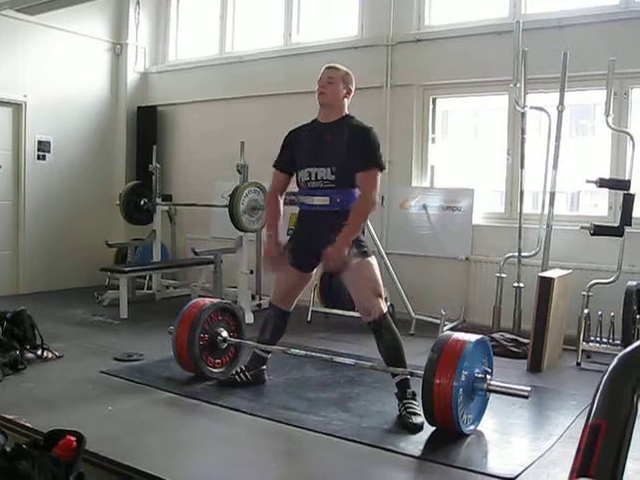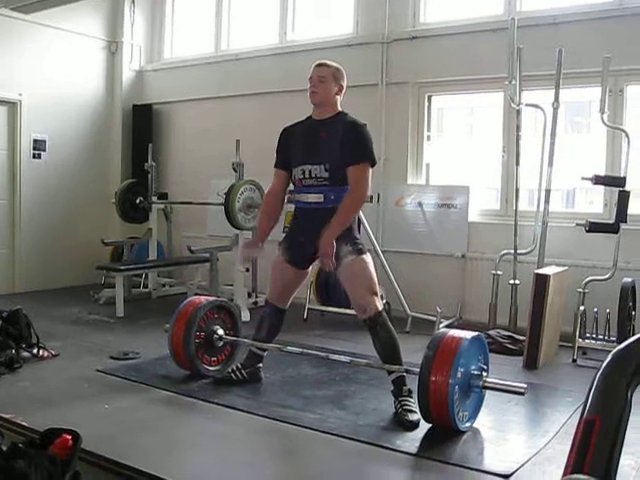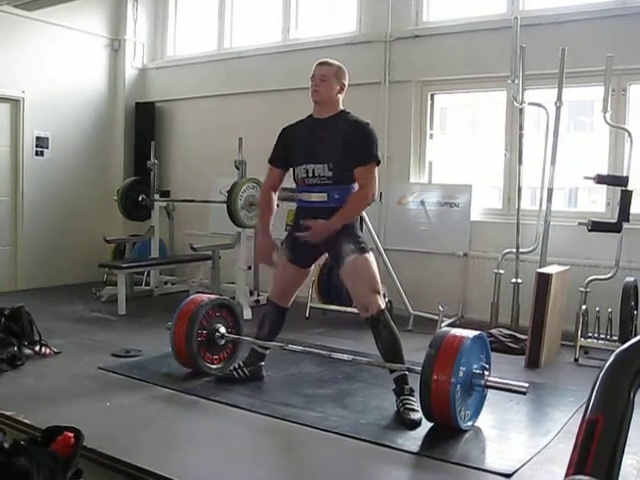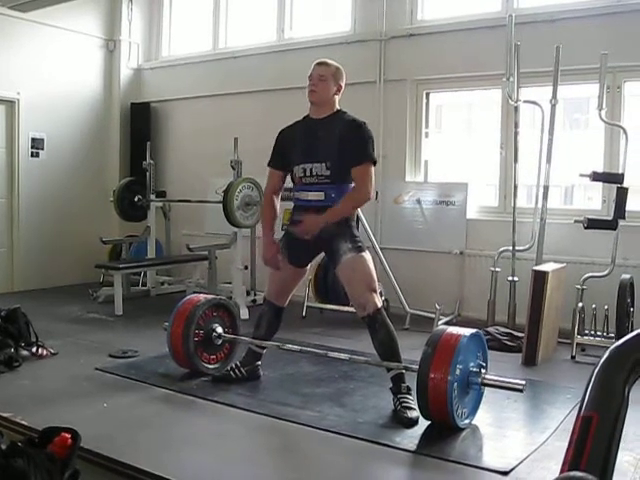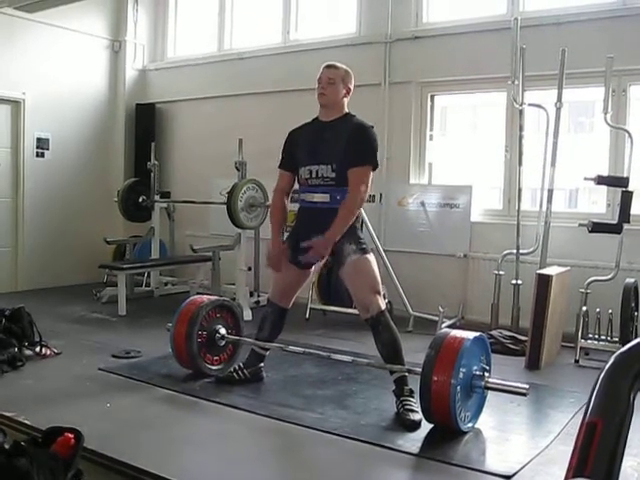
dt=1s
person 1, frame 1
left shoulder: (360, 134)
right shoulder: (297, 136)
left elbow: (368, 197)
right elbow: (275, 192)
left wrist: (342, 245)
right wrist: (271, 238)
left hip: (345, 234)
right hip: (306, 230)
left knee: (375, 311)
right knee: (278, 302)
left ankle: (406, 394)
right ankle: (255, 368)
person 1, frame 2
left shoulder: (353, 130)
right shoulder: (291, 133)
left elbow: (359, 191)
right elbow: (277, 191)
left wrist: (330, 236)
right wrist: (259, 237)
left hip: (340, 228)
right hip: (301, 227)
left knee: (370, 308)
right knee: (274, 300)
left ankle: (402, 391)
right ankle: (251, 365)
person 1, frame 3
left shoulder: (357, 130)
right shoulder: (292, 132)
left elbow: (366, 191)
right elbow: (269, 187)
left wrist: (330, 225)
right wrist: (263, 235)
left hip: (342, 227)
right hip: (303, 224)
left knee: (373, 307)
right knee: (276, 299)
left ankle: (404, 390)
right ankle: (253, 363)
person 1, frame 4
left shoulder: (353, 129)
right shoulder: (290, 134)
left elbow: (364, 190)
right elbow: (271, 192)
left wrist: (321, 220)
right wrist: (268, 240)
left hip: (339, 226)
right hip: (299, 225)
left knee: (370, 305)
right knee: (272, 297)
left ankle: (401, 389)
right ankle: (250, 363)
person 1, frame 5
left shoulder: (359, 132)
right shoulder: (298, 135)
left elbow: (358, 192)
right elbow: (281, 191)
left wrist: (328, 241)
right wrist: (277, 239)
left hip: (343, 232)
right hip: (304, 227)
left knee: (373, 308)
right knee: (277, 299)
left ankle: (404, 392)
right ankle: (253, 364)
